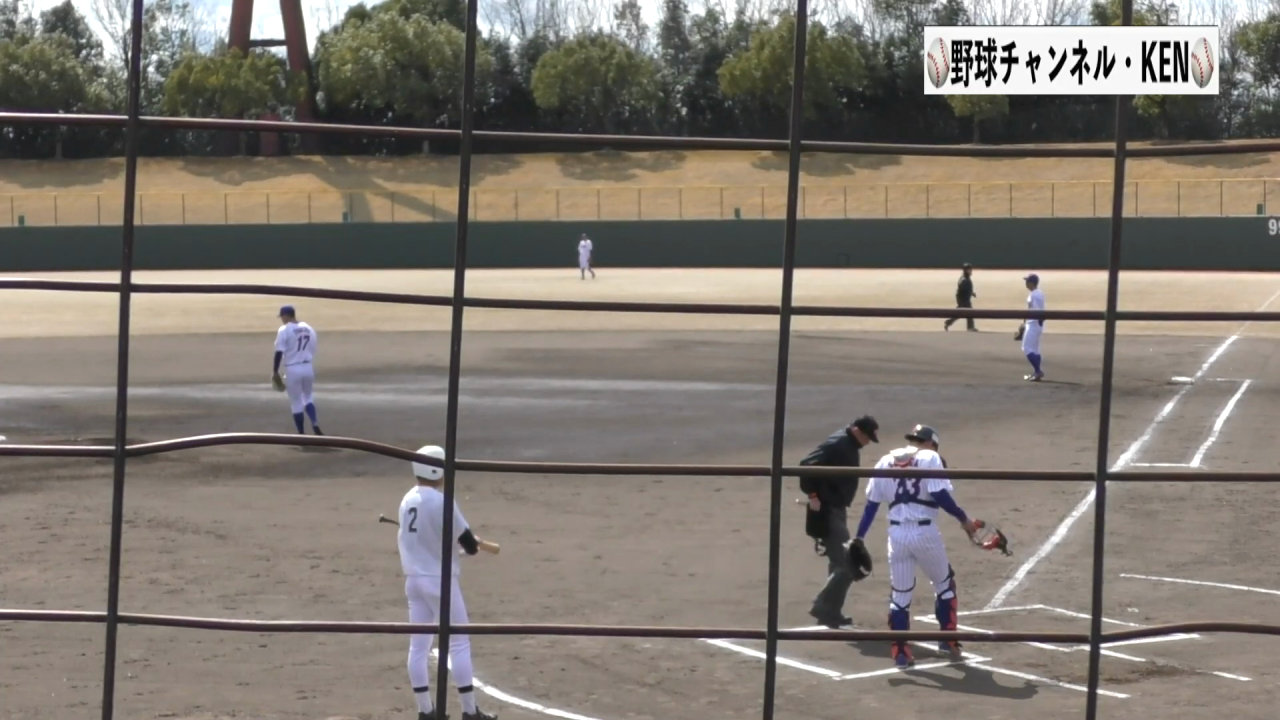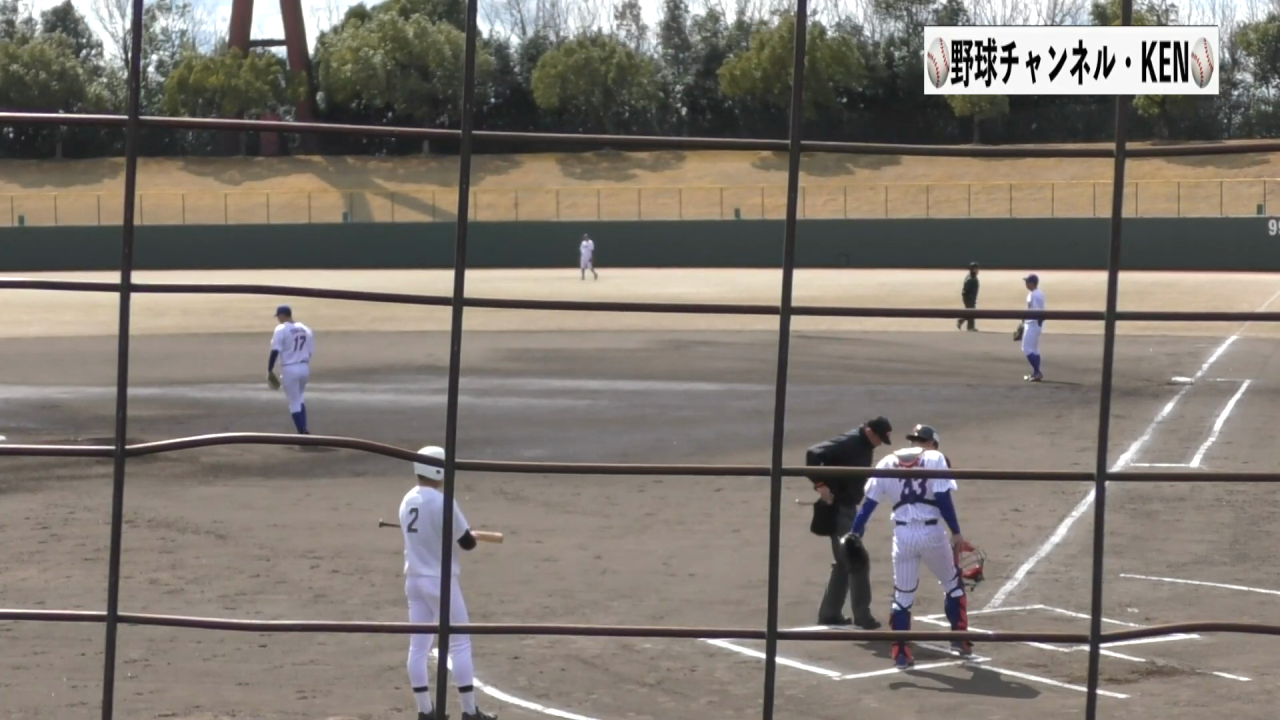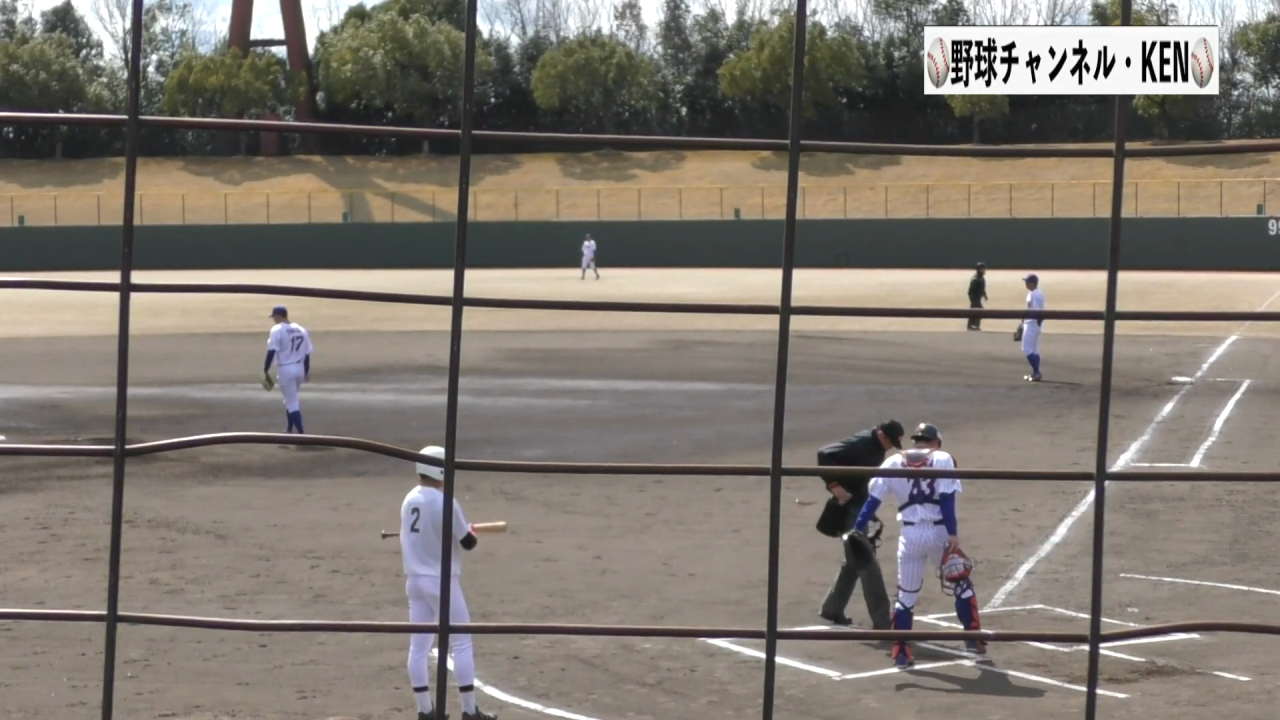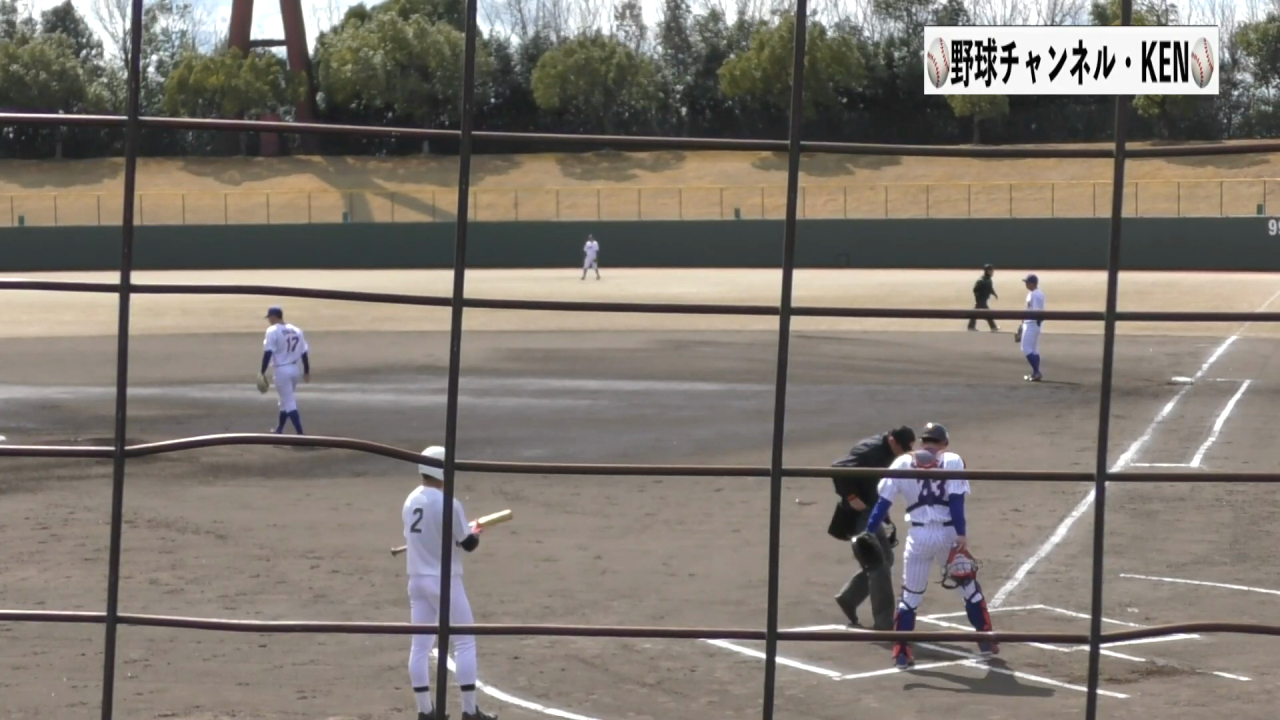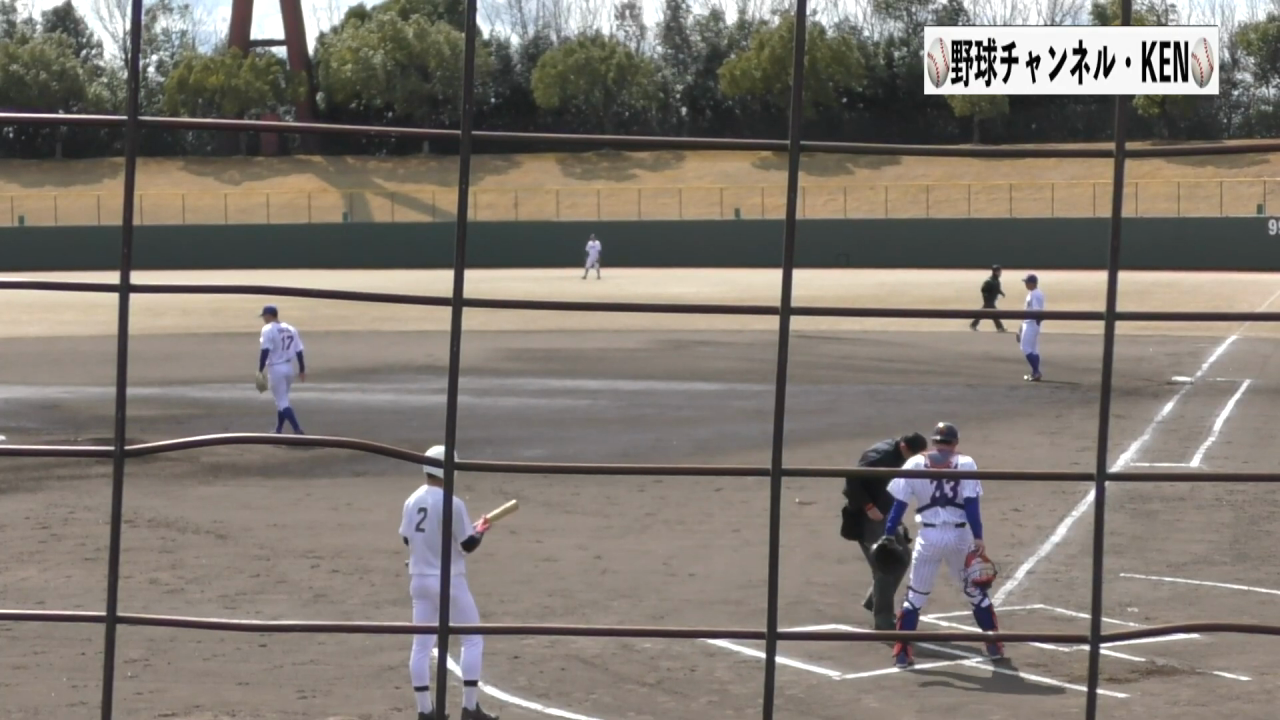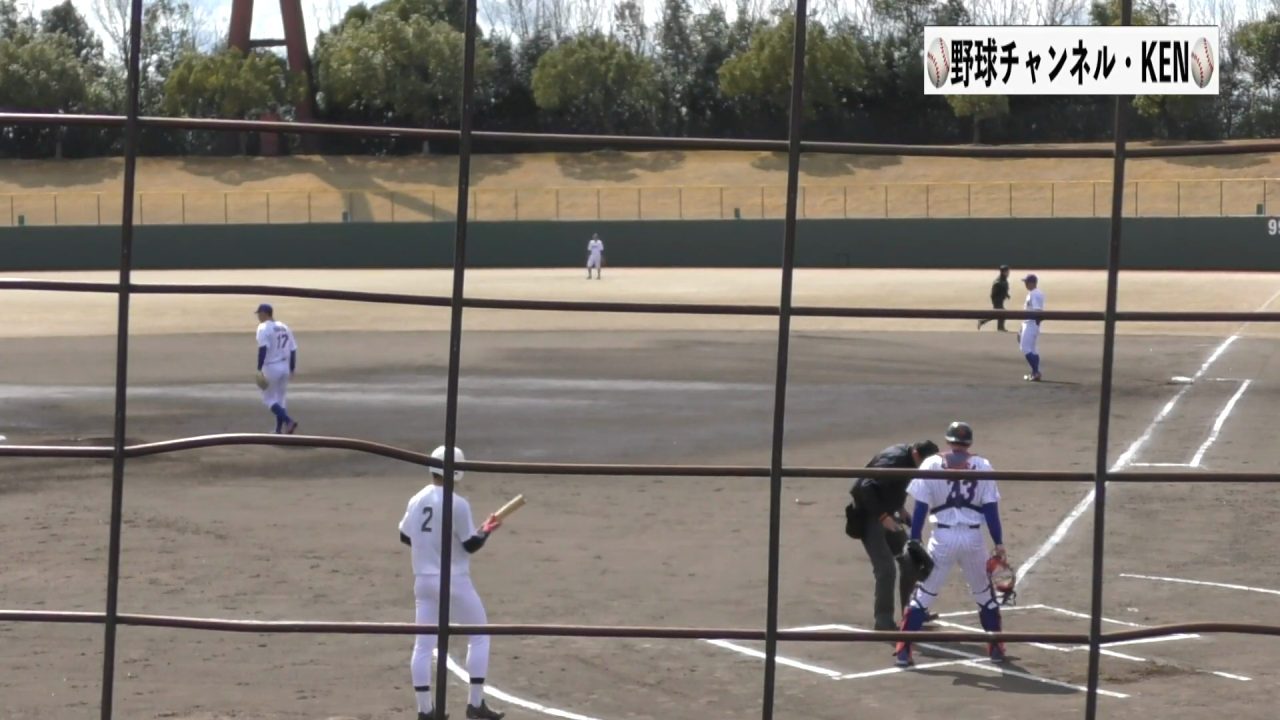
dt=0.1s
person 1, frame 1
left shoulder: (407, 500)
right shoulder: (442, 502)
right elbow: (466, 540)
left wrist: (456, 543)
right wrist: (473, 547)
left hip: (414, 580)
right hip: (440, 581)
left knee: (418, 646)
right knee: (459, 645)
person 1, frame 2
left shoulder: (408, 500)
right shoulder: (443, 502)
right elbow: (466, 541)
left wrist: (458, 538)
right wrist: (471, 539)
left hip: (414, 580)
right hip: (440, 581)
left knee: (418, 646)
right knee: (460, 644)
person 1, frame 3
left shoulder: (409, 501)
right shoulder: (446, 503)
right elbow: (467, 543)
left wrist: (462, 532)
right wrist: (471, 533)
left hip: (415, 580)
right hip: (442, 582)
left knee: (419, 645)
right knee: (461, 644)
person 1, frame 4
left shoulder: (410, 501)
right shoulder: (448, 504)
right elbow: (468, 544)
right wrist: (475, 532)
left hip: (417, 581)
right hip: (445, 582)
left knee: (420, 645)
right knee: (465, 643)
person 1, frame 5
left shoulder: (412, 501)
right shoulder: (453, 504)
right elbow: (469, 545)
right wrist: (480, 531)
left hip: (420, 580)
right hip: (449, 581)
left knee: (422, 645)
right knee: (472, 639)
person 1, frame 6
left shoulder: (416, 500)
right shoulder: (458, 503)
left elbow: (406, 538)
right elbow: (471, 545)
right wrist: (487, 530)
left hip: (424, 580)
right hip: (454, 581)
left knee: (424, 644)
right knee: (480, 636)
person 2, frame 1
left shoulder: (886, 462)
right shoulder: (930, 458)
left elbow: (871, 502)
right elbow: (940, 496)
left wrist: (859, 536)
right wrist: (964, 519)
left hip: (897, 534)
right hip: (925, 533)
left knee: (900, 594)
right knee: (944, 584)
left ankle: (900, 652)
right ankle: (948, 641)
person 2, frame 2
left shoulder: (888, 462)
right shoulder: (935, 458)
left elbow: (870, 501)
right elbow: (943, 497)
left wrist: (855, 533)
right wrist: (956, 532)
left hip: (903, 535)
right hip: (931, 532)
left knee: (903, 594)
right knee: (953, 583)
left ankle: (900, 652)
right ankle: (960, 639)
person 2, frame 3
left shoulder: (894, 462)
right shoulder: (942, 458)
left elbow: (873, 499)
right elbow: (947, 498)
left wrist: (858, 531)
right wrist: (953, 534)
left hip: (910, 535)
right hip: (939, 533)
left knee: (906, 594)
right knee: (960, 582)
left ankle: (900, 653)
right ankle: (973, 638)
person 2, frame 4
left shoulder: (903, 463)
right shoulder: (952, 460)
left elbow: (884, 501)
right elbow: (956, 500)
left wrist: (869, 534)
right wrist: (961, 535)
left hip: (918, 536)
right hip: (948, 534)
left knee: (910, 595)
right knee: (969, 587)
left ankle: (901, 653)
right ankle: (985, 639)
person 2, frame 5
left shoulder: (916, 463)
right shoulder: (966, 463)
left elbow: (900, 503)
right elbow: (971, 503)
left wrist: (890, 537)
right wrist: (979, 539)
left hip: (929, 537)
right hip: (959, 536)
left knee: (915, 595)
right knee: (976, 591)
left ankle: (901, 652)
right ankle: (993, 645)
person 2, frame 6
left shoulder: (932, 463)
right shoulder: (982, 465)
left elbow: (920, 505)
right elbow: (990, 507)
left wrist: (914, 541)
right wrist: (998, 543)
left hip: (943, 538)
right hip: (974, 537)
left knee: (923, 595)
right knee: (984, 593)
left ankle: (904, 650)
right ankle: (996, 647)
person 3, frame 1
left shoulder: (851, 446)
right shoulder: (837, 444)
right elbow: (805, 465)
right wrist: (811, 496)
left hip: (837, 509)
right hip: (828, 512)
left knee: (839, 561)
right knee: (847, 563)
left ankle: (832, 614)
right ankle: (822, 608)
person 3, frame 2
left shoulder: (864, 446)
right shoulder: (848, 442)
right elbow: (812, 454)
right wrist: (821, 485)
left hip: (847, 508)
right hip: (837, 510)
left knee: (844, 563)
right knee: (857, 562)
left ankle: (829, 614)
right ankle: (862, 616)
person 3, frame 3
left shoulder: (877, 447)
right shoulder: (859, 443)
right elbow: (824, 454)
right wrist: (834, 485)
left hip: (860, 509)
right hip: (848, 510)
left knee: (854, 561)
right knee: (867, 563)
left ankle: (832, 609)
right ankle: (881, 619)
person 3, frame 4
left shoulder: (886, 452)
right shoulder: (870, 450)
right elbow: (839, 469)
right wrist: (851, 497)
left hip: (872, 511)
right hip: (858, 514)
left knee: (884, 558)
right knee: (878, 565)
left ankle: (848, 598)
right ankle: (883, 621)
person 3, frame 5
left shoulder: (897, 456)
right shoulder: (880, 456)
right elbow: (852, 480)
left wrist: (886, 507)
right wrist: (869, 507)
left hip: (880, 513)
right hip: (864, 515)
left ankle: (874, 601)
right ankle: (884, 622)
person 3, frame 6
left shoulder: (908, 460)
right shoulder: (892, 461)
right elbow: (866, 488)
left wrist: (900, 508)
right wrist: (884, 517)
left hip: (888, 516)
right hip: (870, 516)
right knee: (886, 568)
right ankle: (884, 623)
